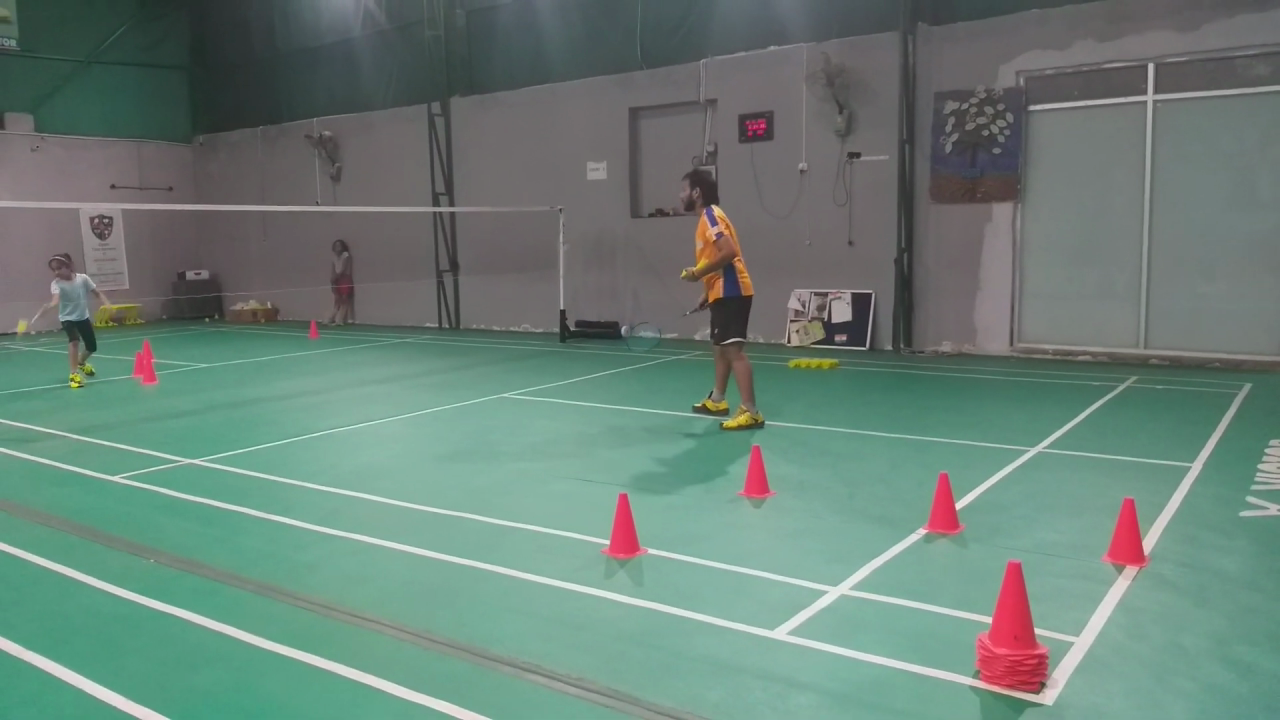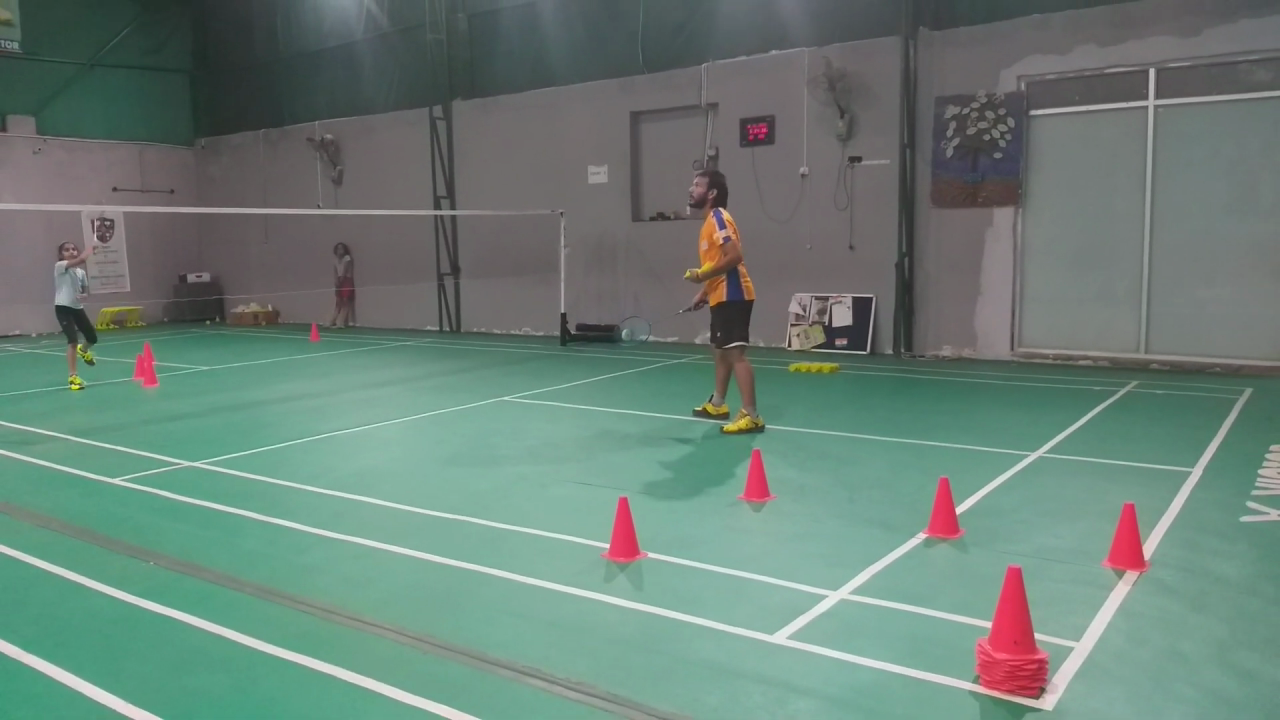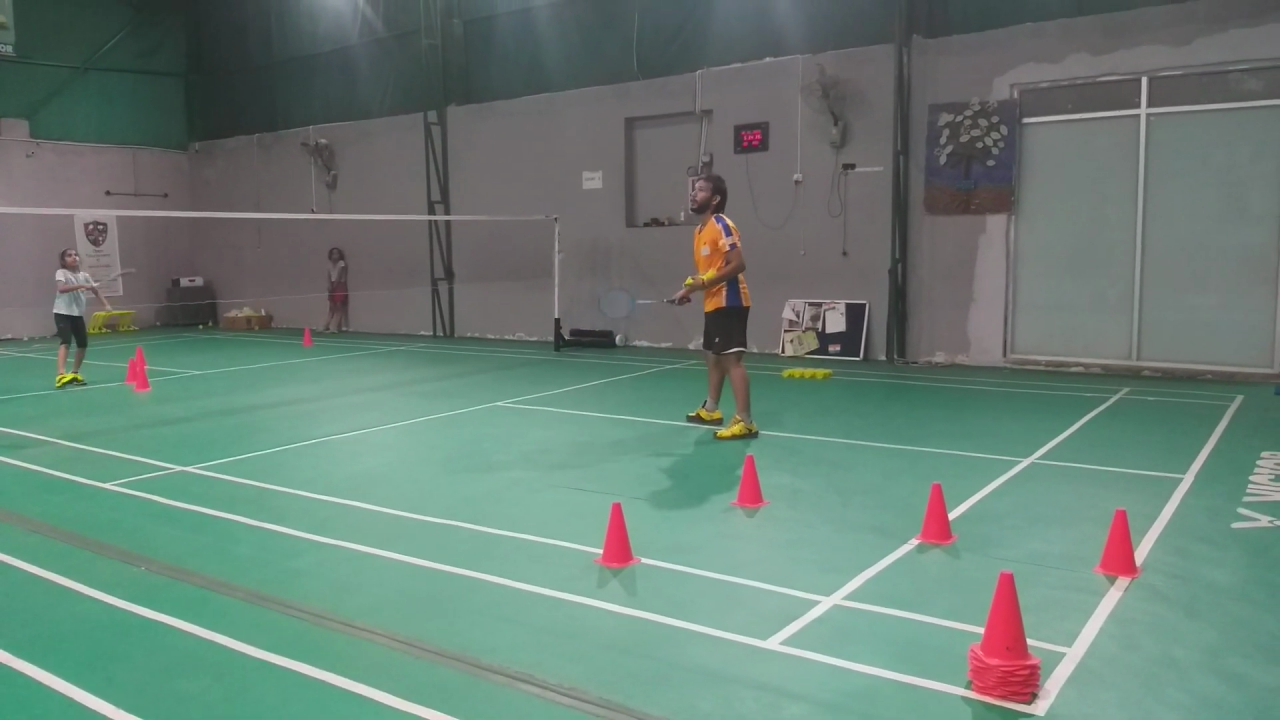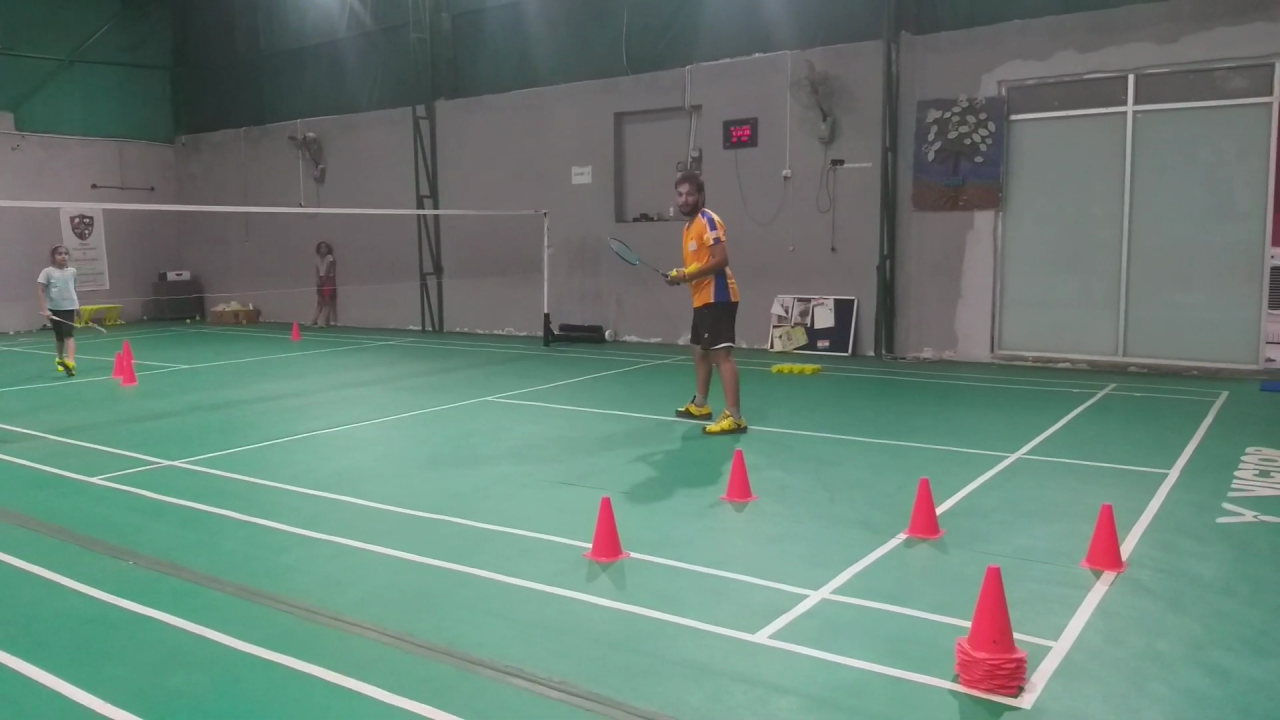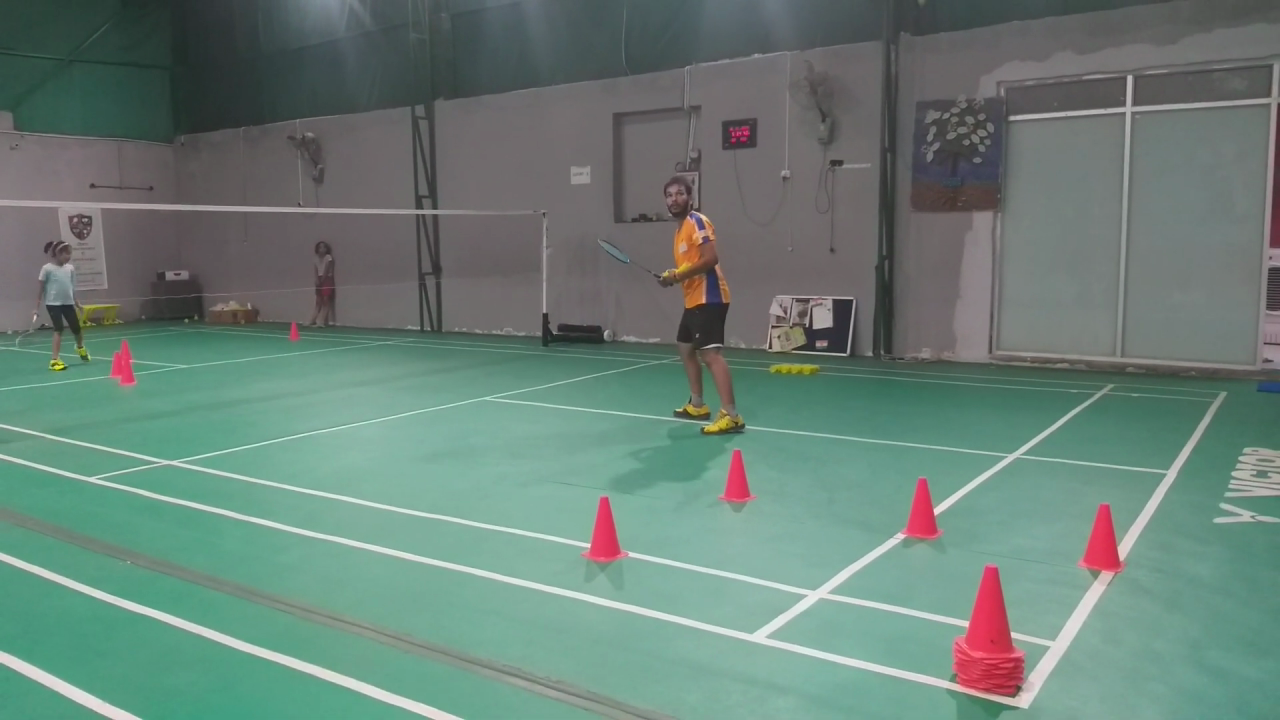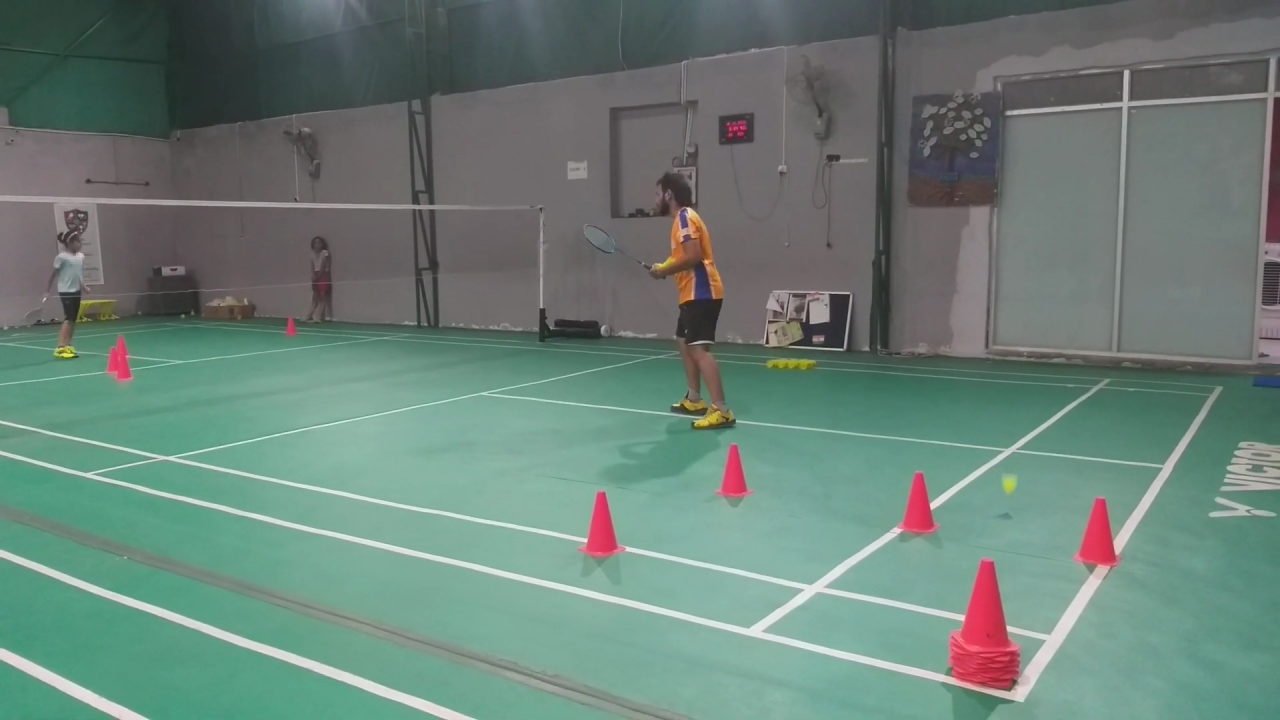
dt=0.4s
person 1, frame 1
left shoulder: (711, 215)
right shoulder: (707, 218)
left elbow: (729, 253)
left wrist: (697, 273)
right wrist: (707, 293)
left hip: (731, 293)
right hip: (722, 293)
left knee: (733, 349)
right knee: (721, 348)
left ankle: (751, 412)
right ankle: (717, 401)
person 1, frame 2
left shoulder: (719, 218)
right shoulder: (710, 221)
left elbow: (734, 257)
left wrist: (701, 275)
right wrist: (704, 292)
left hip: (732, 297)
right hip: (722, 297)
left knee: (735, 353)
right knee: (720, 351)
left ankle: (751, 416)
right ankle: (717, 404)
person 1, frame 3
left shoulder: (721, 225)
right shoulder: (700, 229)
left elbow: (738, 264)
left wrist: (706, 283)
right wrist: (689, 289)
left hip: (728, 303)
right hip: (713, 304)
left knee: (732, 359)
right knee: (713, 357)
left ankle: (745, 422)
right ankle: (711, 410)
person 1, frame 4
left shoulder: (708, 220)
right shoulder: (689, 226)
left elbow: (721, 259)
left wrist: (688, 275)
right wrist: (681, 275)
left hip: (717, 298)
right hip: (702, 300)
left knee: (721, 354)
right knee: (700, 352)
left ankle: (734, 417)
right ankle: (700, 405)
person 1, frame 5
left shoulder: (697, 222)
right shoulder: (680, 229)
left elbow: (710, 259)
left wrist: (678, 274)
right wrist: (673, 276)
left hip: (709, 299)
right hip: (693, 300)
left knee: (711, 354)
right knee: (686, 350)
left ankle: (730, 415)
right ankle: (697, 405)
person 1, frame 6
left shoulder: (684, 217)
right shoulder: (682, 219)
left elbow: (693, 257)
left wrist: (663, 269)
right wrist: (665, 270)
left hip: (701, 293)
right hip: (693, 293)
left knee: (699, 350)
right knee: (685, 345)
left ankle: (721, 410)
right ankle: (694, 400)
